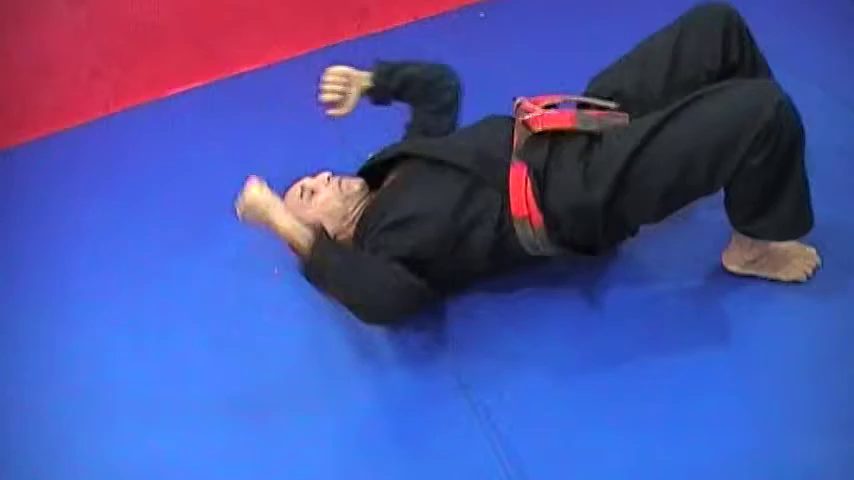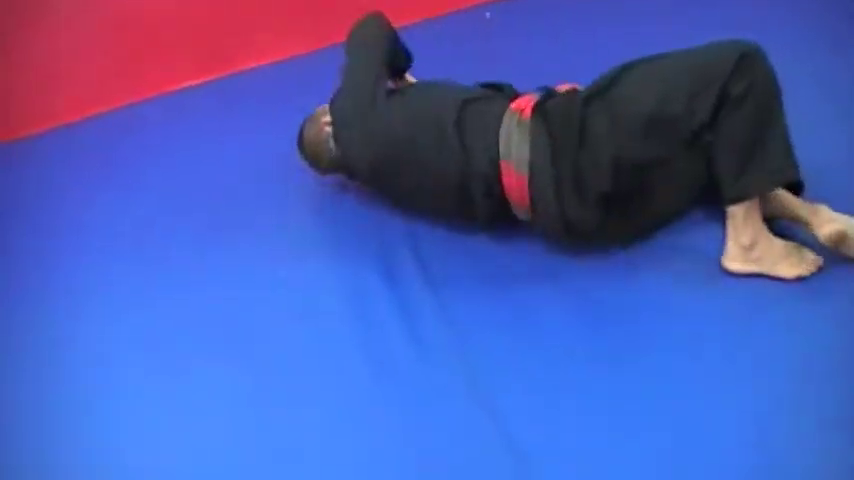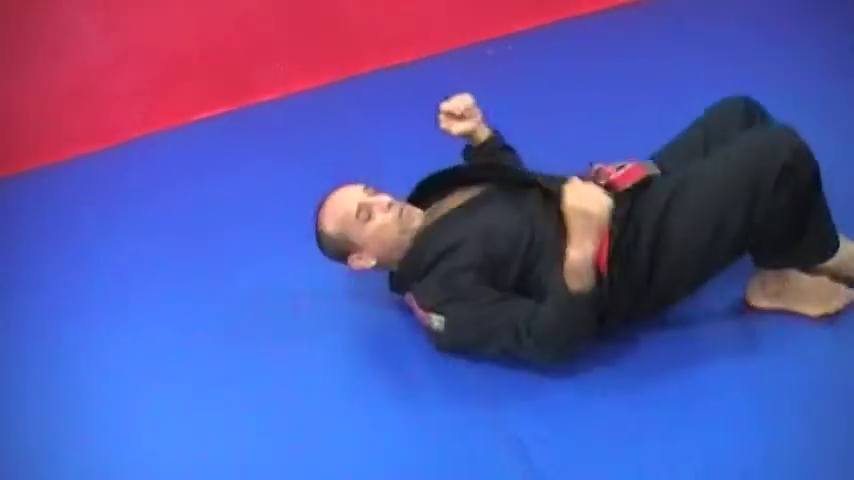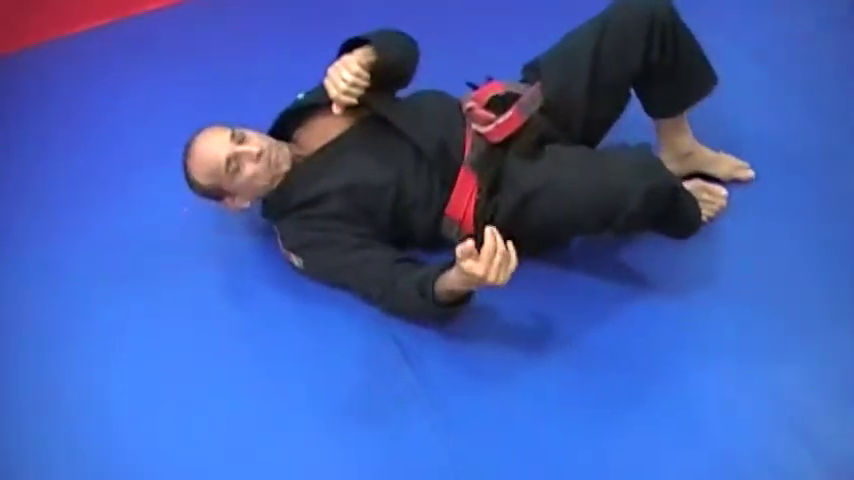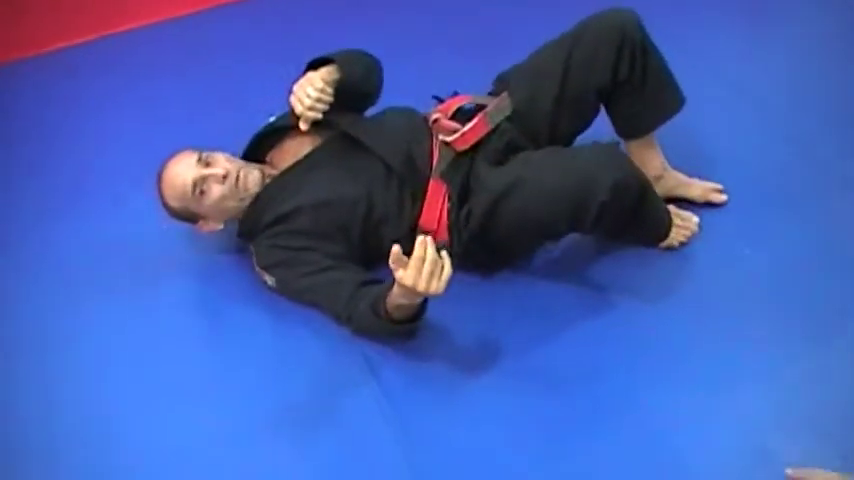
dt=0.7s
person 1, frame 1
left shoulder: (394, 178)
right shoulder: (381, 250)
left elbow: (440, 82)
right elbow: (388, 299)
left wrist: (370, 79)
right wrist: (294, 234)
left hip: (579, 128)
right hip: (585, 194)
right knee: (766, 110)
left ankle: (762, 184)
right ankle: (753, 249)
person 1, frame 2
right shoulder: (364, 128)
right elbow: (369, 32)
right wrist: (396, 75)
left hip: (577, 199)
right knee: (738, 66)
left ankle: (802, 211)
right ankle: (746, 240)
person 1, frame 3
left shoulder: (433, 202)
right shoulder: (440, 294)
left elbow: (514, 180)
right elbow: (552, 338)
left wrist: (477, 131)
right wrist: (581, 242)
left hip: (622, 199)
right hip: (636, 253)
left knee: (738, 116)
right knee: (777, 152)
left ankle: (804, 242)
right ankle: (776, 284)
person 1, frame 4
left shoulder: (319, 105)
right shoulder: (306, 229)
left elbow: (403, 51)
right elbow: (397, 285)
left wrist: (359, 59)
right wrist: (458, 281)
left hip: (513, 113)
right hip: (505, 198)
right knee: (637, 182)
left ankle: (677, 149)
right ankle: (675, 204)
person 1, frame 5
left shoulder: (287, 129)
right shoulder: (279, 247)
left elbow: (365, 72)
right elbow: (363, 308)
left wrist: (322, 76)
right wrist: (403, 296)
left hip: (481, 125)
right hip: (476, 209)
left knee: (616, 30)
right knee: (600, 175)
left ankle: (650, 172)
right ankle: (651, 221)
